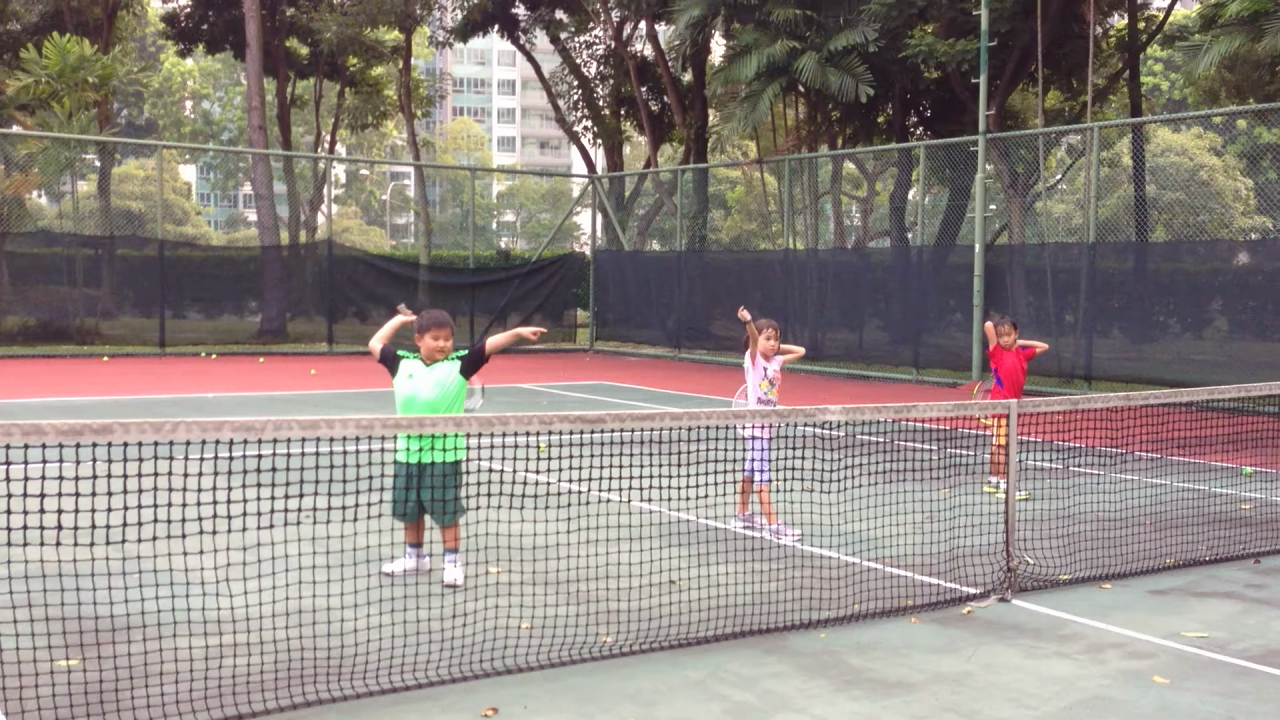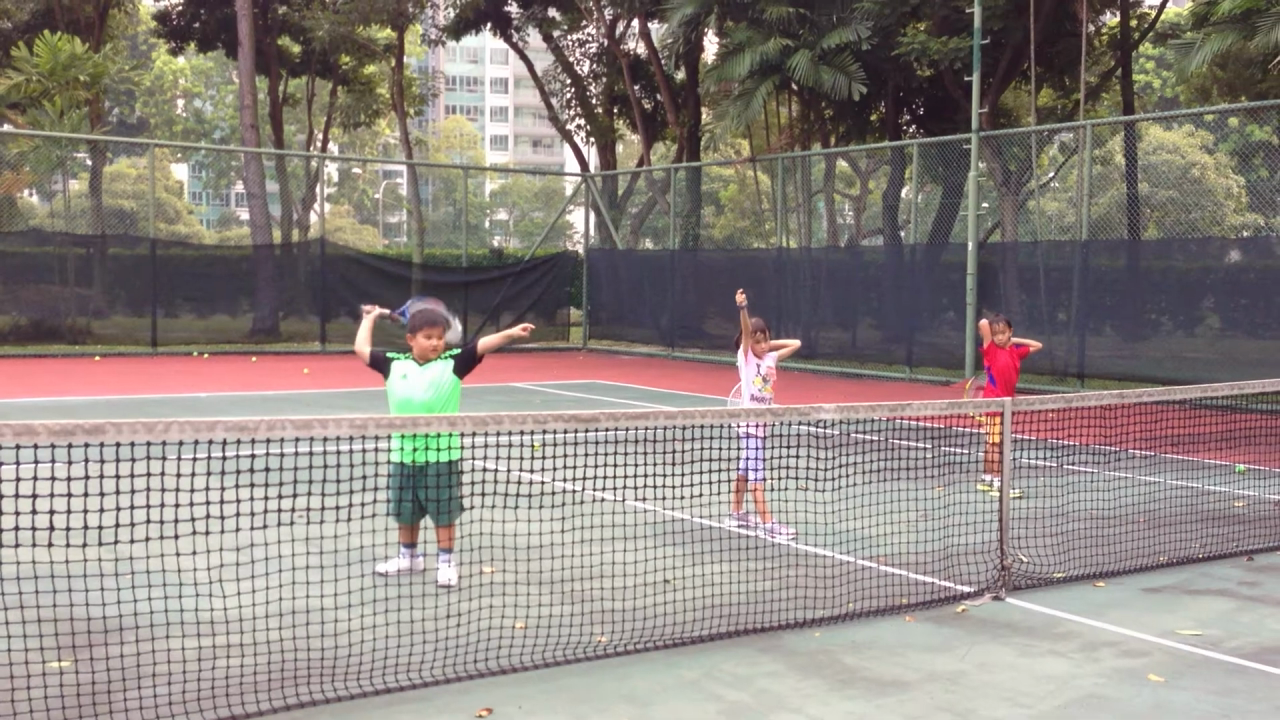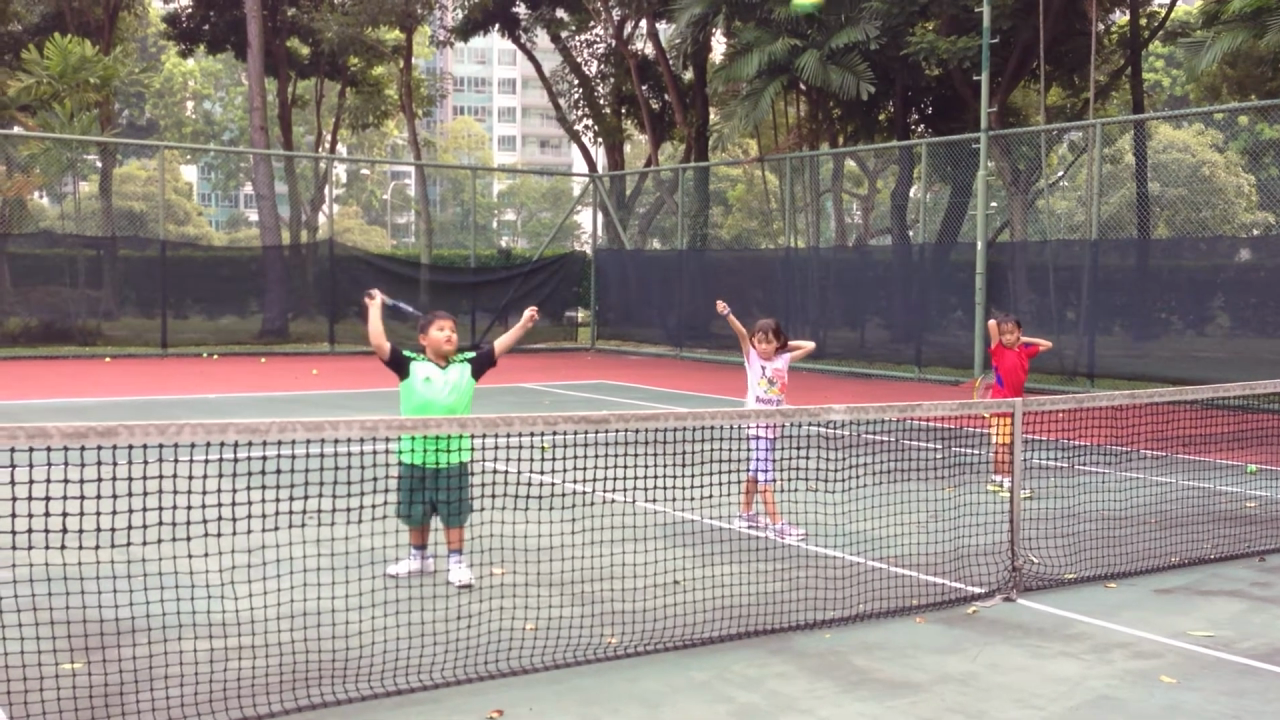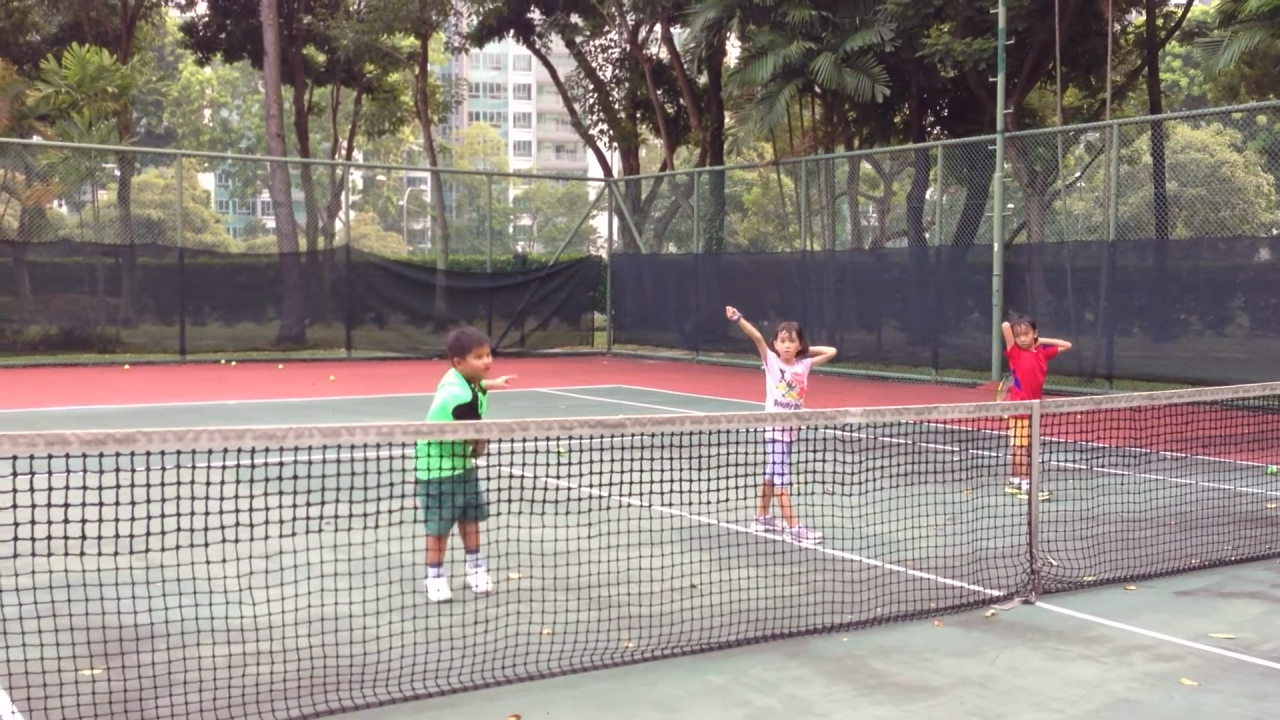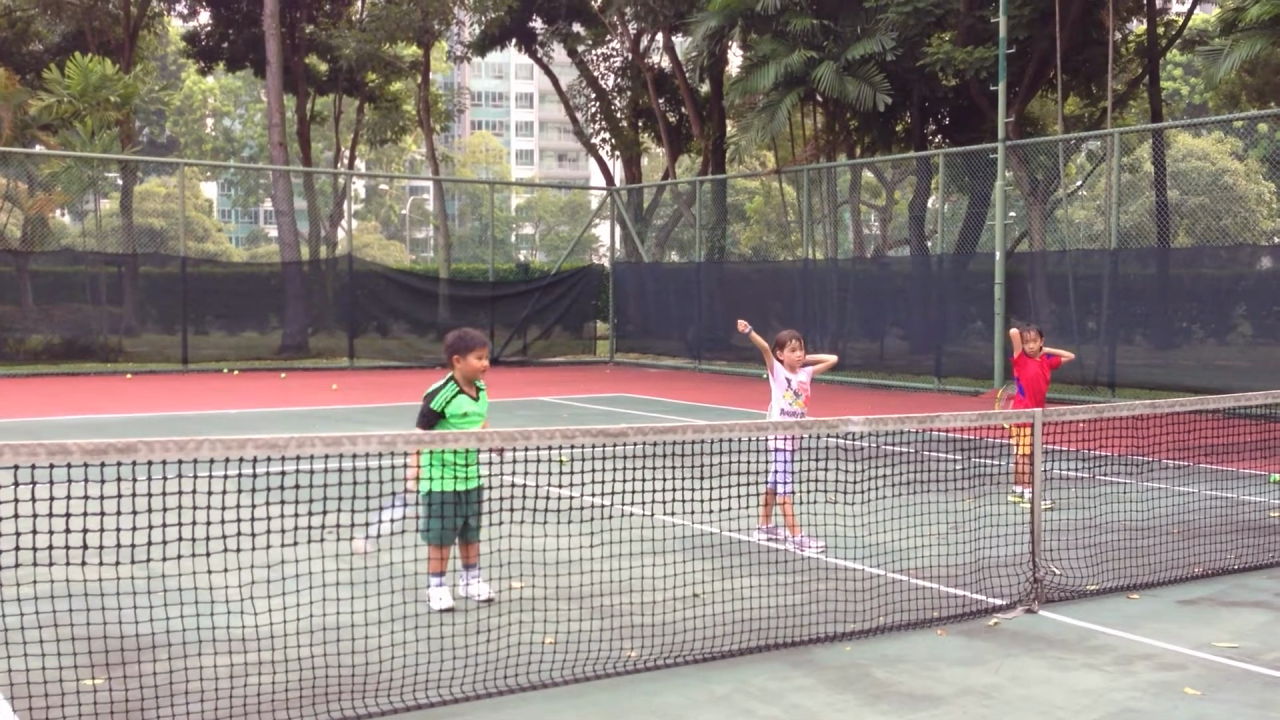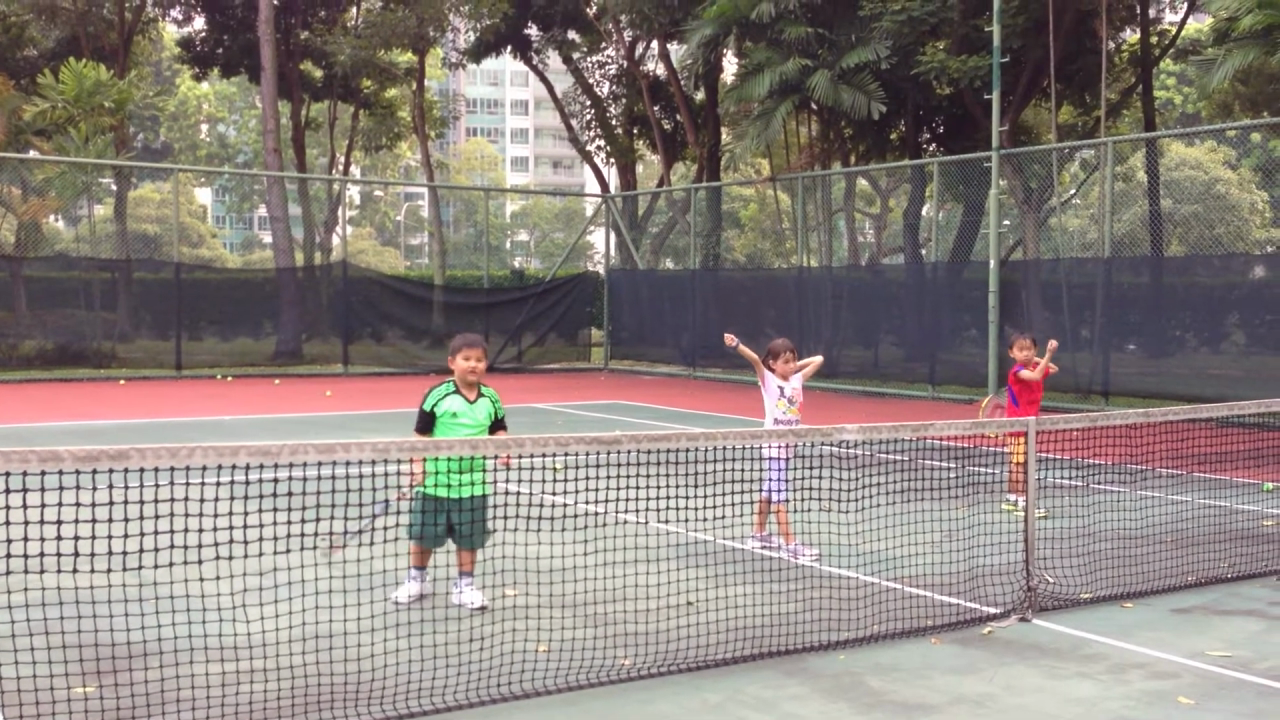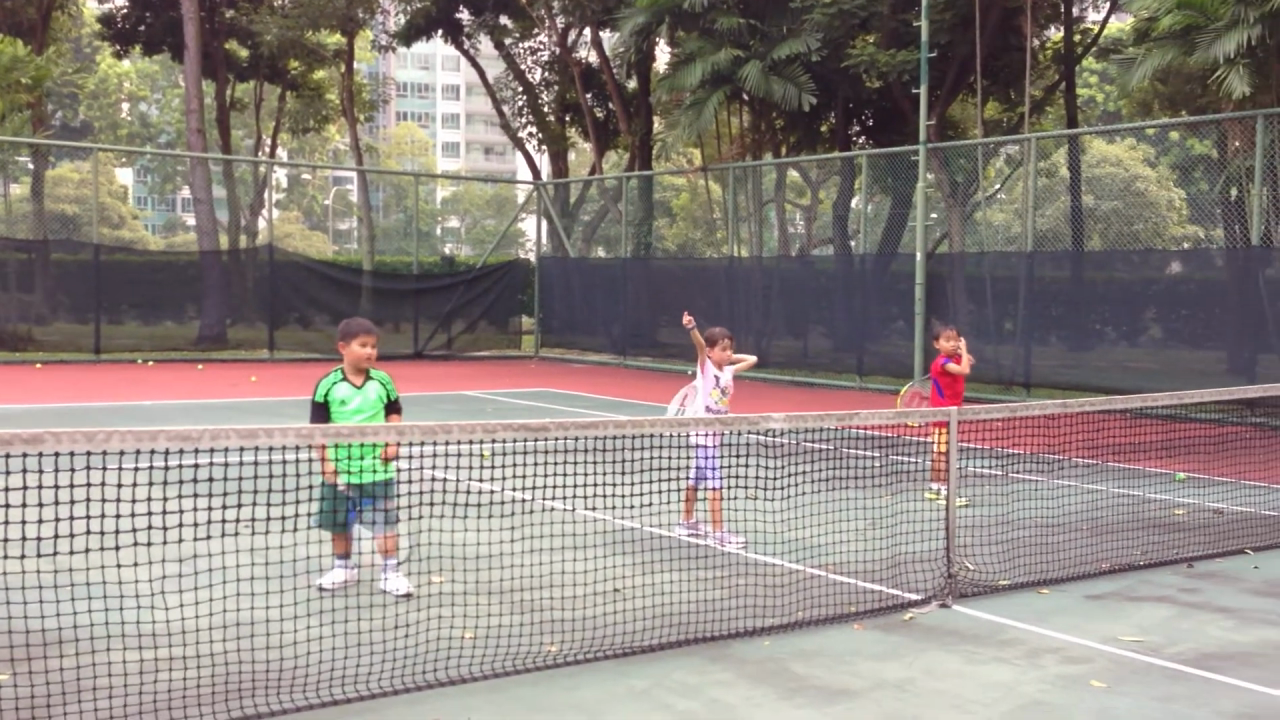
dt=0.7s
person 1, frame 1
left shoulder: (460, 364)
right shoulder: (402, 363)
left elbow: (490, 344)
right elbow: (375, 345)
left wrist: (518, 332)
right wrist: (400, 319)
left hip: (445, 452)
right hip: (408, 451)
left knee: (447, 512)
right knee: (410, 510)
left ankle: (452, 561)
right ankle: (415, 557)
person 1, frame 2
left shoulder: (453, 363)
right shoulder: (395, 364)
left elbow: (482, 345)
right elbow: (362, 349)
left wrist: (511, 333)
right wrist: (371, 318)
left hip: (442, 452)
right hip: (404, 452)
left knee: (443, 512)
right knee: (405, 511)
left ankle: (446, 562)
right ankle: (409, 556)
person 1, frame 3
left shoulder: (467, 365)
right shoulder: (409, 364)
left elbow: (499, 346)
right elbow: (378, 344)
left wrist: (523, 323)
right wrist: (375, 307)
left hip: (453, 455)
right hip: (415, 454)
left knee: (454, 513)
right knee: (416, 513)
left ankle: (456, 563)
right ankle: (419, 558)
person 1, frame 4
left shoulder: (460, 376)
right shoulder: (465, 399)
right elbow: (477, 437)
left wrist: (489, 383)
right wrist: (478, 451)
left hip: (458, 459)
right hip: (437, 461)
left knee: (471, 515)
right knee: (440, 522)
left ankle: (474, 568)
right ankle: (435, 576)
person 1, frame 5
left shoulder: (480, 389)
right shoulder: (440, 394)
right elbow: (422, 432)
right wrist: (414, 467)
left hip: (470, 475)
right hip: (442, 477)
left knee: (471, 531)
right knee: (441, 534)
left ankle: (471, 579)
right ankle: (437, 586)
person 1, frame 6
left shoulder: (491, 398)
right shoulder: (437, 395)
left elbow: (498, 430)
right elbow: (422, 434)
right wrist: (418, 465)
left hip: (472, 482)
right hip: (436, 481)
left knee: (469, 537)
right knee: (423, 533)
left ankle: (465, 586)
right ankle: (417, 580)
person 1, frame 7
left shoulder: (382, 381)
right shoulder: (327, 385)
left elbow: (394, 414)
right elbow: (318, 427)
left wrist: (392, 442)
right wrist: (325, 462)
left hip: (376, 467)
right hip: (340, 468)
left knee: (384, 521)
right knee: (339, 522)
left ankle: (391, 572)
right ankle: (343, 568)
person 2, frame 1
left shoulder: (776, 361)
right shoulder: (753, 358)
left elbow: (800, 351)
right elbow: (753, 338)
left wrist: (778, 347)
right wrist: (747, 322)
left hip: (767, 423)
right hip: (756, 423)
left knee: (751, 472)
right knee: (762, 475)
left ankle: (742, 515)
right ankle: (772, 524)
person 2, frame 2
left shoulder: (770, 358)
right shoulder: (745, 356)
left elbow: (795, 344)
right elbow: (746, 330)
left wrist: (771, 343)
right wrist: (742, 307)
left hip: (762, 422)
right hip: (750, 422)
left knee: (745, 470)
right knee: (756, 474)
left ankle: (736, 514)
right ankle: (766, 523)
person 2, frame 3
left shoulder: (783, 360)
right shoulder: (752, 358)
left elbow: (810, 345)
right elbow: (741, 334)
left wrist: (783, 345)
right wrist: (727, 314)
left hip: (773, 423)
right hip: (758, 423)
left knee: (755, 471)
right knee: (765, 475)
left ankle: (745, 515)
right ankle: (776, 524)
person 2, frame 4
left shoulder: (803, 365)
right shoulder: (772, 362)
left elbow: (831, 351)
right elbow: (757, 337)
left wrist: (806, 350)
right wrist: (737, 318)
left hip: (791, 427)
right hip: (775, 428)
left knee: (772, 474)
right knee: (781, 477)
left ankle: (762, 518)
right ankle: (792, 527)
person 2, frame 5
left shoulder: (805, 373)
right shoulder: (777, 371)
left elbow: (833, 359)
right elbow: (764, 348)
left wrist: (807, 358)
right wrist: (749, 332)
left hip: (793, 436)
right hip: (779, 436)
left knee: (774, 483)
right knee: (784, 486)
left ankle: (765, 527)
right ankle: (795, 536)
person 2, frame 6
left shoulder: (797, 380)
right shoulder: (768, 380)
left elbow: (818, 359)
right elbow: (755, 360)
left wrist: (797, 364)
right wrist: (737, 345)
left hip: (787, 444)
right hip: (774, 445)
left knee: (769, 491)
right knee: (780, 495)
left ankle: (758, 535)
right ankle: (789, 544)
person 2, frame 7
left shoulder: (728, 371)
right shoulder: (705, 368)
left elbow: (752, 359)
right elbow: (700, 345)
left wrist: (730, 358)
right wrist: (691, 327)
left hip: (713, 432)
right hip: (704, 432)
left knee: (696, 479)
right knee: (714, 482)
left ankle: (687, 522)
right ankle: (718, 532)
person 3, frame 1
left shoulder: (1022, 353)
right shoulder: (997, 352)
left elbow: (1044, 346)
right elbow: (987, 325)
left wrist: (1021, 342)
right wrist: (993, 332)
left knee: (998, 446)
right knee: (1001, 446)
left ankle: (993, 481)
right ankle: (1003, 485)
person 3, frame 2
left shoulder: (1016, 351)
right shoulder: (990, 350)
left elbow: (1038, 346)
right elbow: (983, 323)
left wrist: (1015, 340)
right wrist: (986, 335)
left knee: (992, 444)
right knee: (994, 444)
left ankle: (987, 478)
right ankle: (997, 482)
person 3, frame 3
left shoulder: (1024, 351)
right shoulder: (998, 350)
left elbow: (1048, 345)
right elbow: (991, 323)
left wrist: (1024, 339)
right wrist: (997, 327)
left knee: (1002, 445)
right knee: (1003, 445)
left ankle: (997, 480)
right ankle: (1007, 483)
person 3, frame 4
left shoulder: (1043, 352)
right shoulder: (1015, 352)
left elbow: (1067, 345)
right elbow: (1005, 326)
left wrist: (1042, 340)
right wrist: (1010, 326)
left knee: (1020, 447)
right knee: (1022, 447)
left ankle: (1015, 482)
right ankle: (1025, 486)
person 3, frame 5
left shoulder: (1046, 361)
right shoulder: (1021, 360)
left elbow: (1070, 356)
right elbow: (1013, 332)
left wrist: (1046, 350)
right wrist: (1017, 332)
left knee: (1023, 455)
right knee: (1024, 455)
left ankle: (1018, 490)
right ankle: (1028, 494)
person 3, frame 6
left shoulder: (1034, 368)
right shoulder: (1017, 371)
left elbow: (1054, 370)
right elbow: (1036, 376)
left wrist: (1038, 360)
right wrist: (1049, 353)
left knee: (1017, 463)
right knee: (1020, 463)
left ankle: (1011, 499)
right ankle: (1022, 502)
person 3, frame 7
left shoulder: (953, 360)
right shoulder: (943, 362)
left elbow: (970, 361)
right elbow: (965, 370)
left wrist: (961, 351)
right wrist: (963, 350)
left knee: (939, 452)
right knee: (943, 453)
left ankle: (935, 487)
right ankle: (944, 491)
